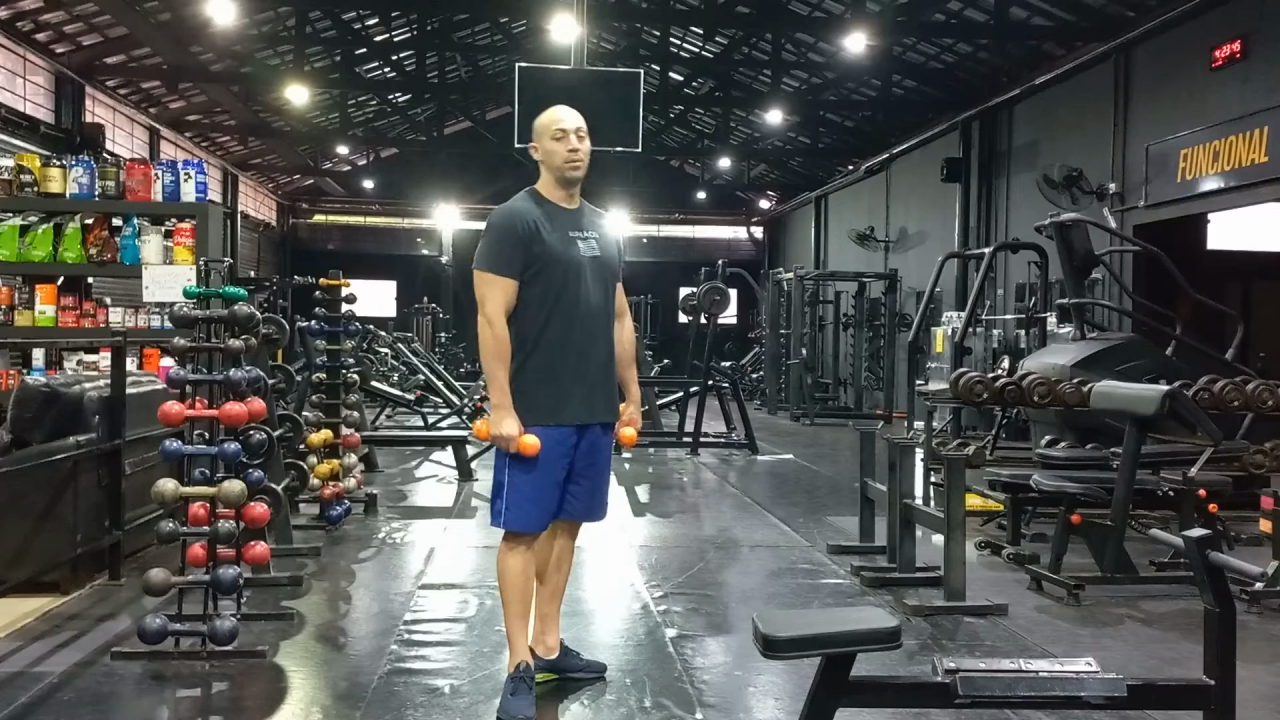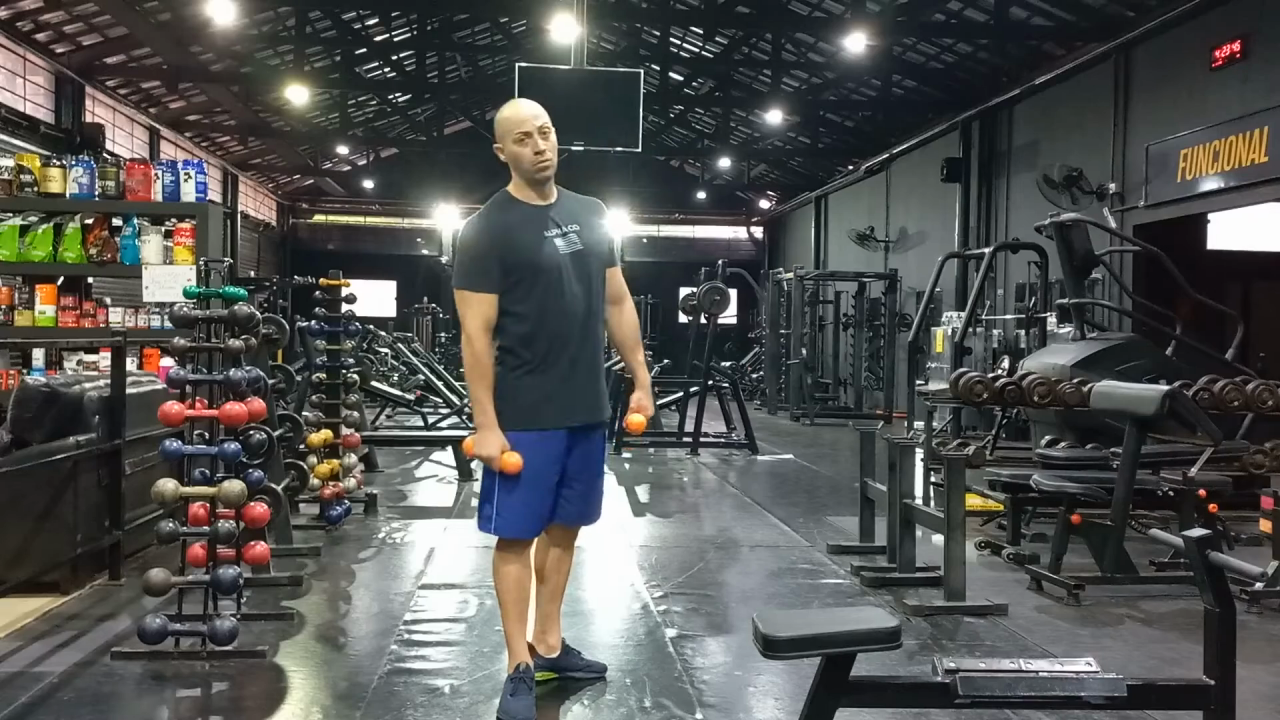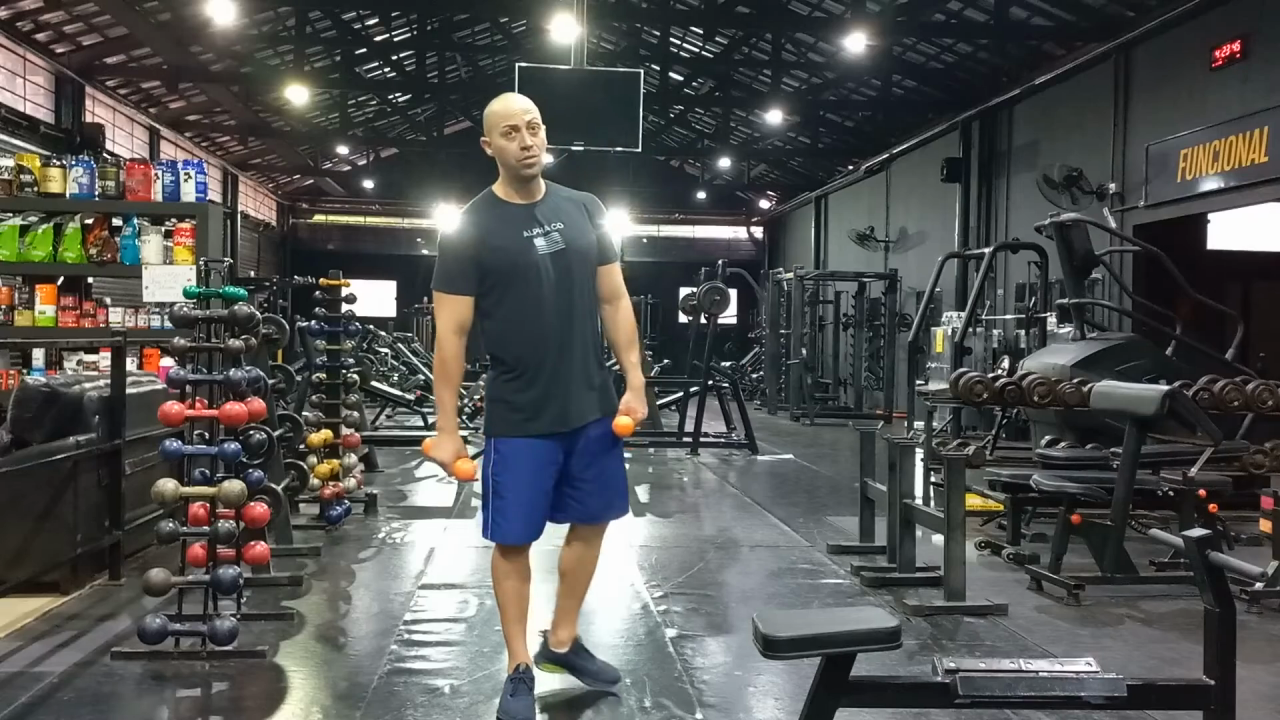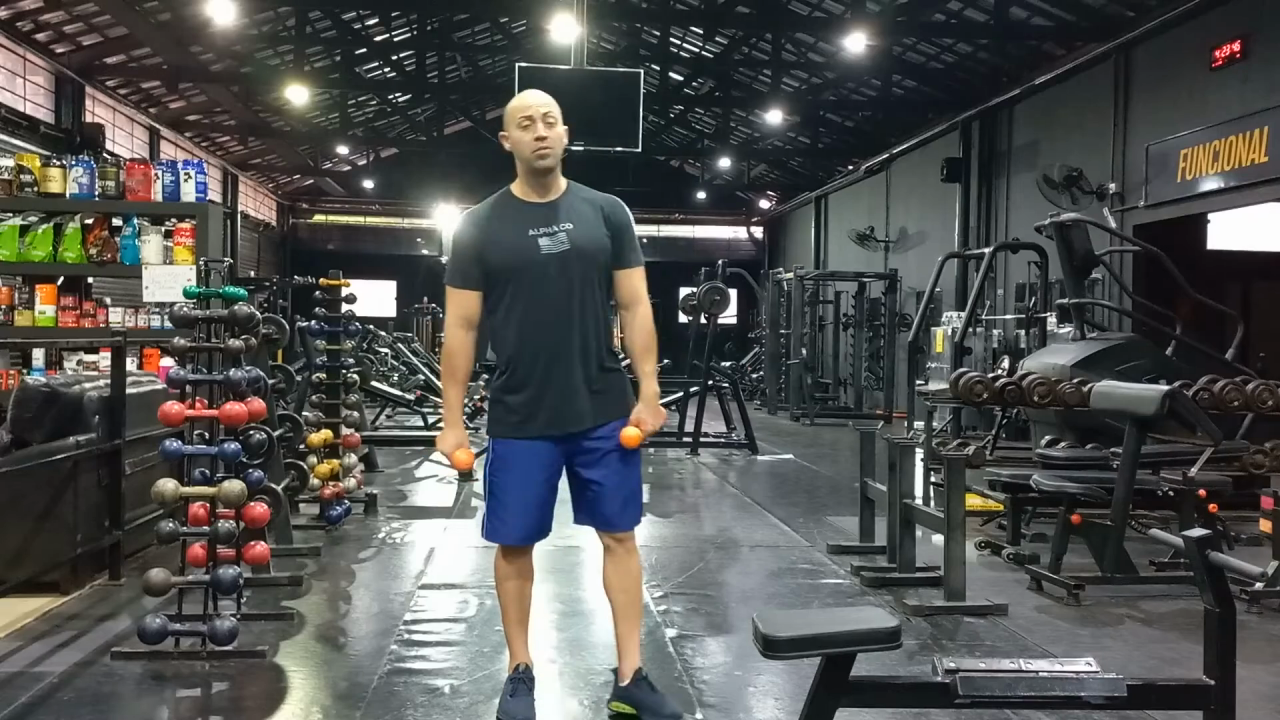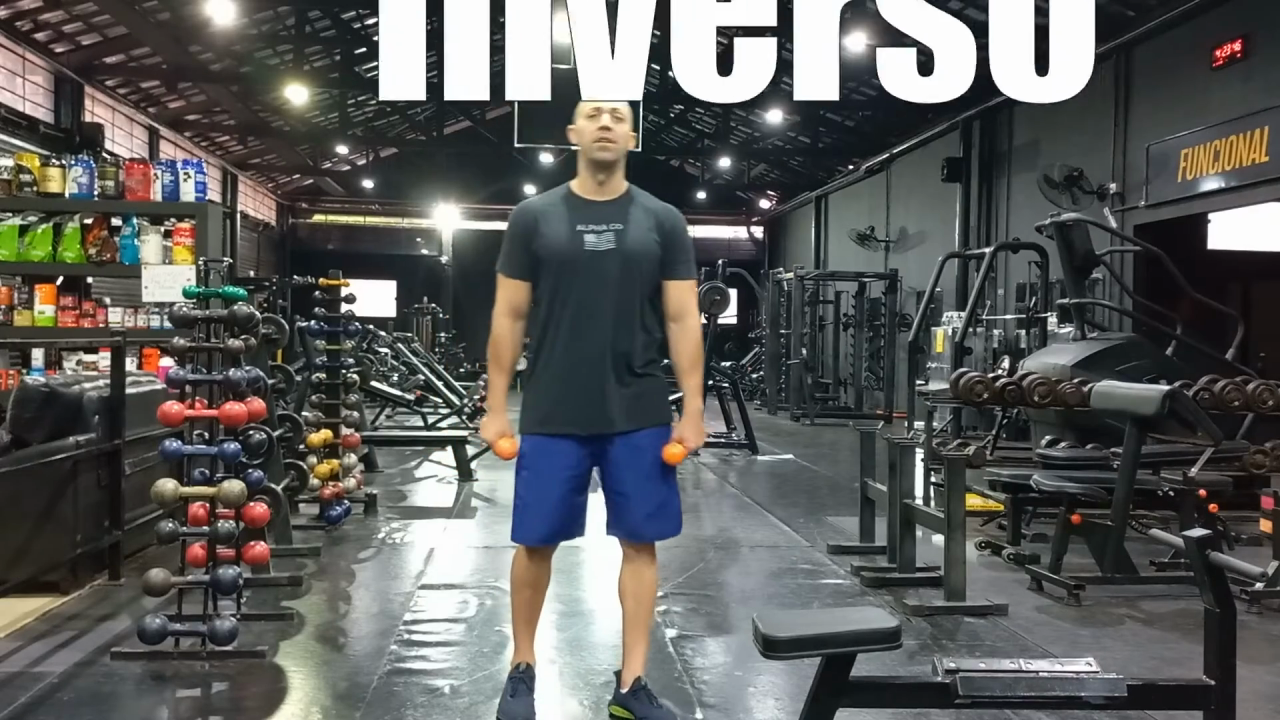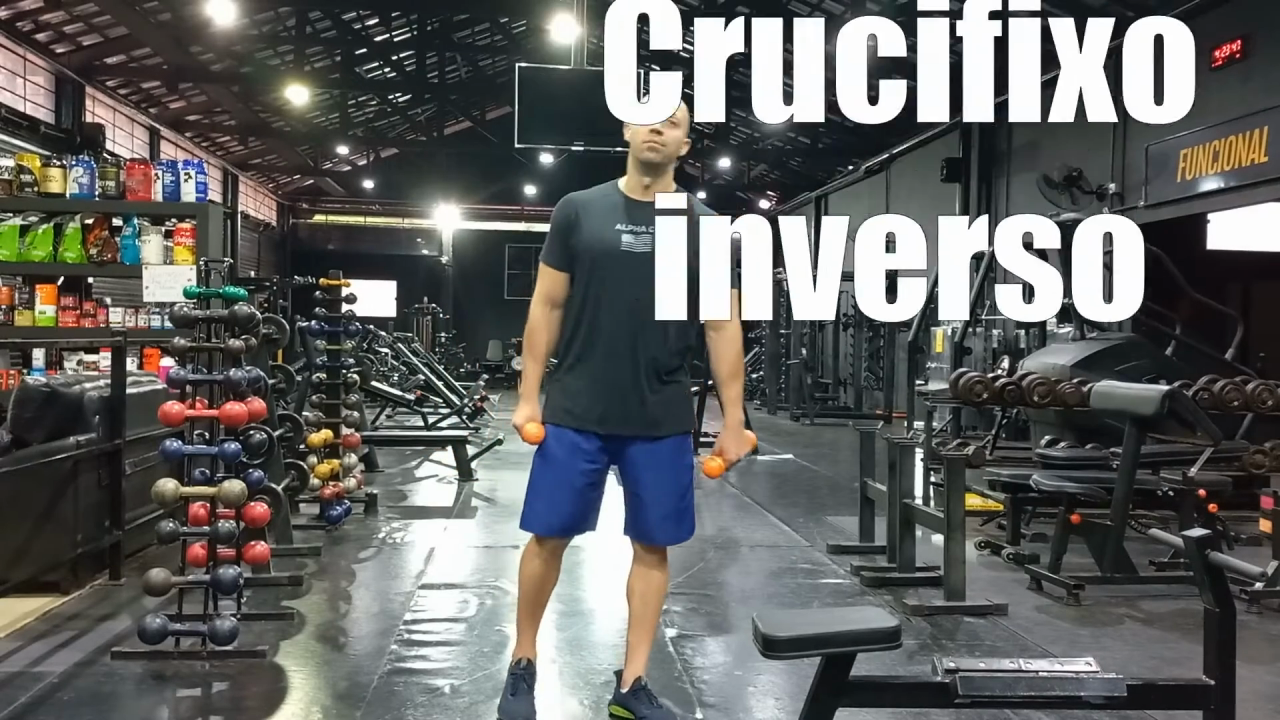
dt=0.4s
person 1, frame 1
left shoulder: (604, 228)
right shoulder: (514, 220)
left elbow: (619, 318)
right elbow: (492, 318)
left wrist: (631, 394)
right wrist: (502, 408)
left hip: (593, 409)
right hip: (537, 411)
left knee: (566, 524)
right knee: (522, 531)
left ankle: (549, 647)
right ankle: (520, 666)
person 1, frame 2
left shoulder: (590, 213)
right shoulder: (487, 229)
left elbow: (617, 302)
right elbow: (476, 332)
left wrist: (641, 379)
right wrist: (486, 424)
left hip: (587, 409)
right hip: (526, 415)
left knee: (564, 528)
right knee: (516, 536)
left ankle: (549, 645)
right ankle: (520, 668)
person 1, frame 3
left shoulder: (584, 209)
right shoulder: (470, 231)
left elbow: (614, 299)
right elbow: (451, 333)
left wrist: (634, 382)
right wrist: (447, 427)
left hip: (591, 407)
right hip: (520, 417)
left knee: (591, 522)
right knee: (513, 540)
left ankle: (563, 639)
person 1, frame 4
left shoulder: (606, 213)
right shoulder: (480, 227)
left elbow: (635, 306)
right elbow: (461, 327)
left wrist: (648, 393)
right wrist: (452, 419)
left hip: (603, 410)
right hip: (522, 418)
left knee: (619, 534)
right knee: (515, 544)
person 1, frame 5
left shoulder: (662, 221)
right shoulder: (533, 218)
left elbow: (683, 319)
right elbow: (509, 316)
left wrist: (692, 410)
right wrist: (496, 406)
left hip: (638, 414)
right hip: (552, 414)
left knee: (641, 542)
right knee: (537, 542)
right ankle: (522, 668)
person 1, frame 6
left shoulder: (705, 229)
right shoulder: (577, 211)
left elbow: (723, 326)
right elbow: (547, 306)
left wrist: (734, 419)
right wrist: (529, 395)
left hip: (660, 419)
right hip: (575, 410)
left knee: (652, 546)
right knee: (548, 535)
right ankle: (523, 664)
